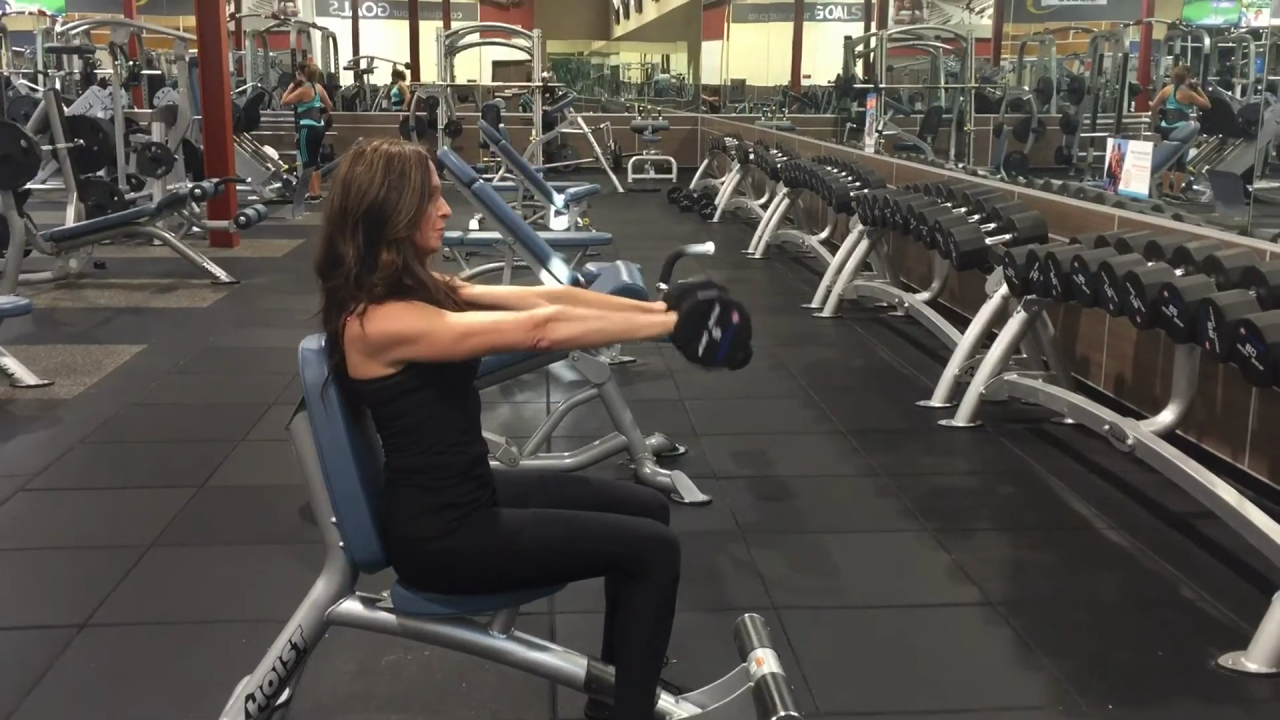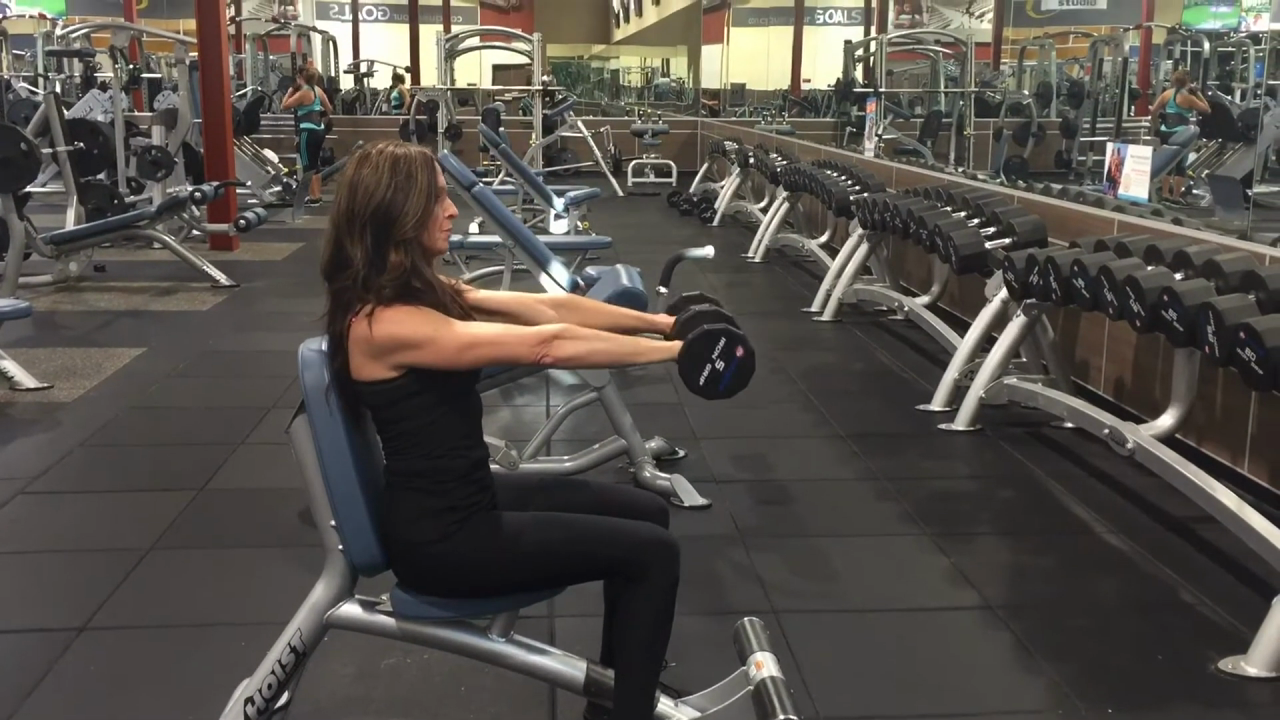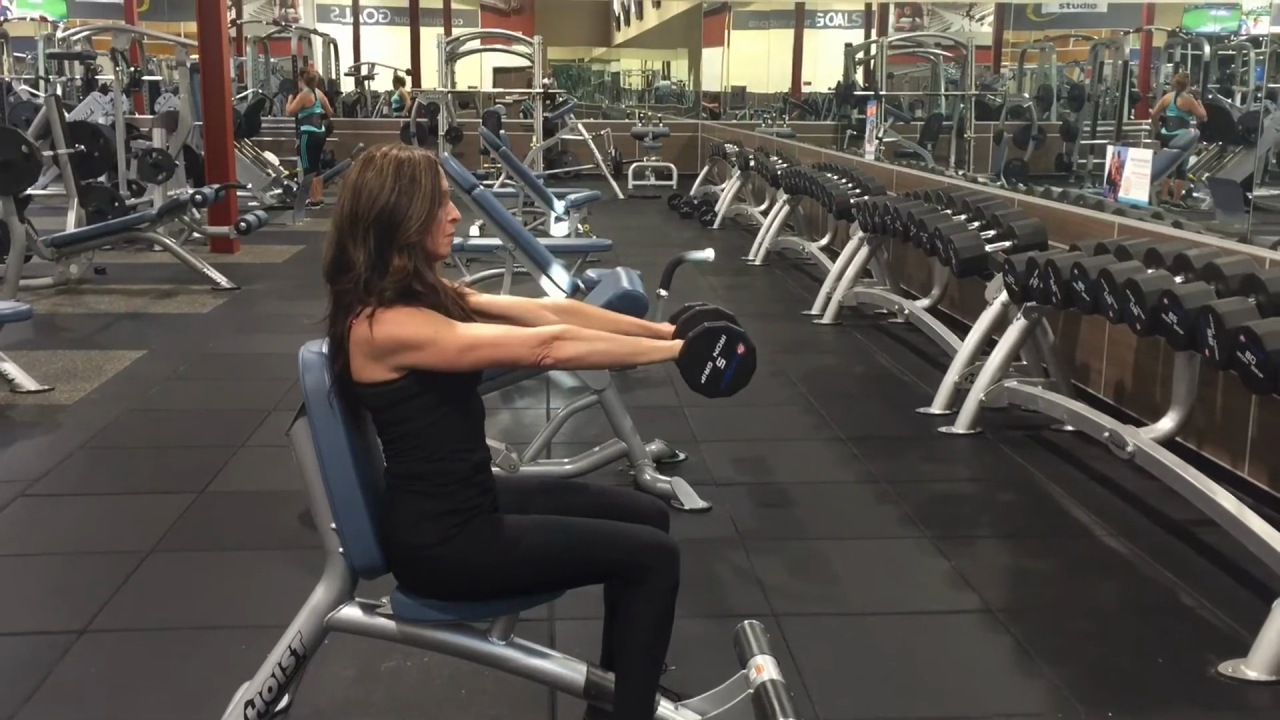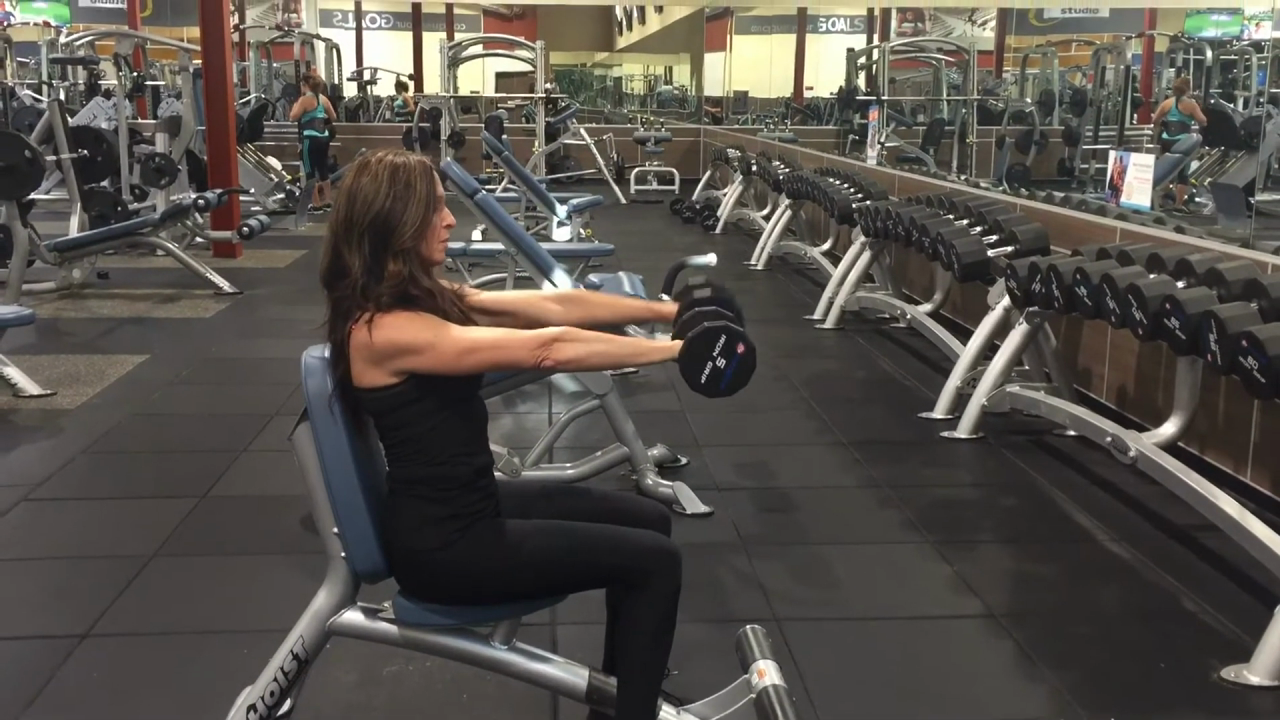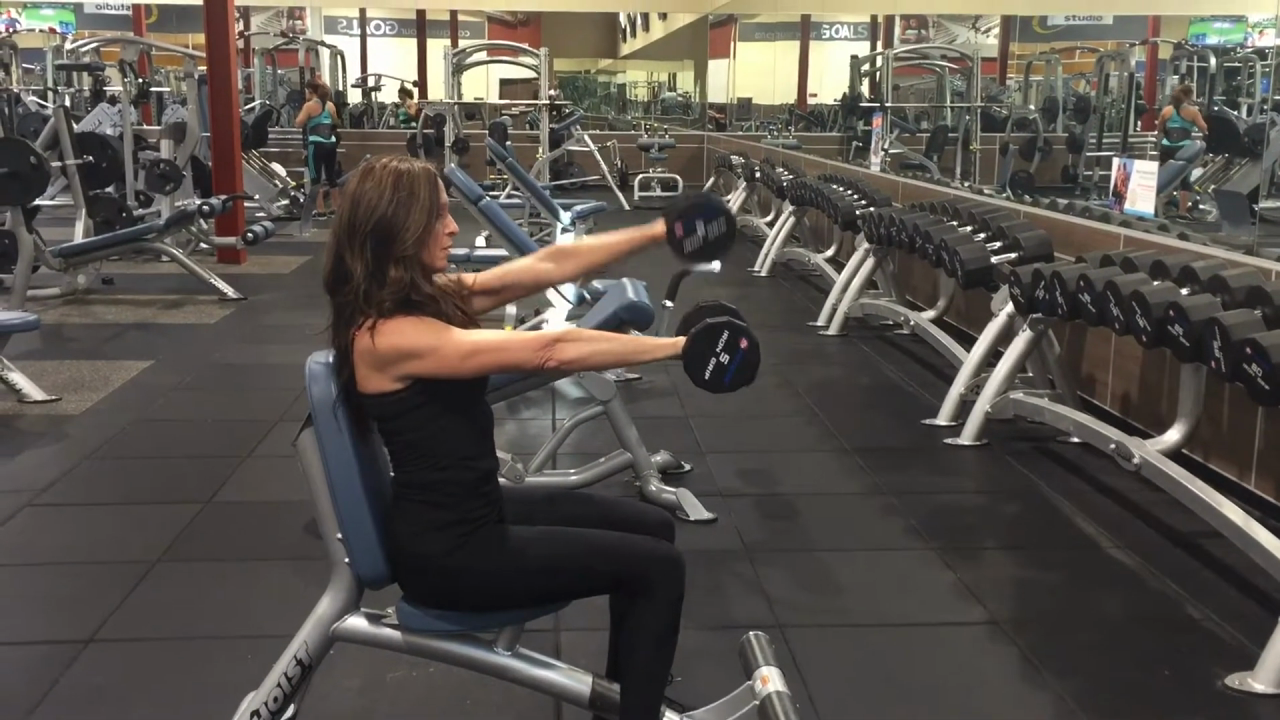
dt=0.2s
person 1, frame 1
left shoulder: (415, 290)
right shoulder: (380, 322)
left elbow: (543, 297)
right elbow: (540, 329)
left wrist: (660, 308)
right wrist: (672, 322)
left hip: (470, 493)
right hip: (441, 534)
left knee: (647, 508)
right knee: (653, 548)
person 1, frame 2
left shoulder: (419, 292)
right shoulder: (383, 323)
left elbow: (546, 308)
right elbow: (545, 345)
left wrist: (658, 321)
right wrist: (670, 350)
left hip: (469, 497)
right hip: (440, 536)
left knee: (646, 513)
right knee: (652, 552)
person 1, frame 3
left shoulder: (423, 295)
right shoulder: (384, 325)
left elbow: (547, 312)
right elbow: (546, 347)
left wrist: (660, 328)
right wrist: (675, 349)
left hip: (468, 499)
right hip: (440, 539)
left knee: (646, 516)
right knee: (653, 556)
person 1, frame 4
left shoulder: (423, 297)
right shoulder: (383, 330)
left elbow: (551, 305)
right elbow: (545, 349)
left wrist: (663, 312)
right wrist: (674, 349)
left hip: (472, 503)
right hip: (443, 543)
left knee: (648, 521)
right knee: (655, 562)
person 1, frame 5
left shoulder: (429, 297)
right shoulder: (386, 336)
left elbow: (548, 264)
right elbow: (548, 349)
left wrist: (655, 233)
right wrist: (679, 345)
left hip: (476, 509)
right hip: (447, 549)
left knee: (651, 528)
right knee: (657, 567)
